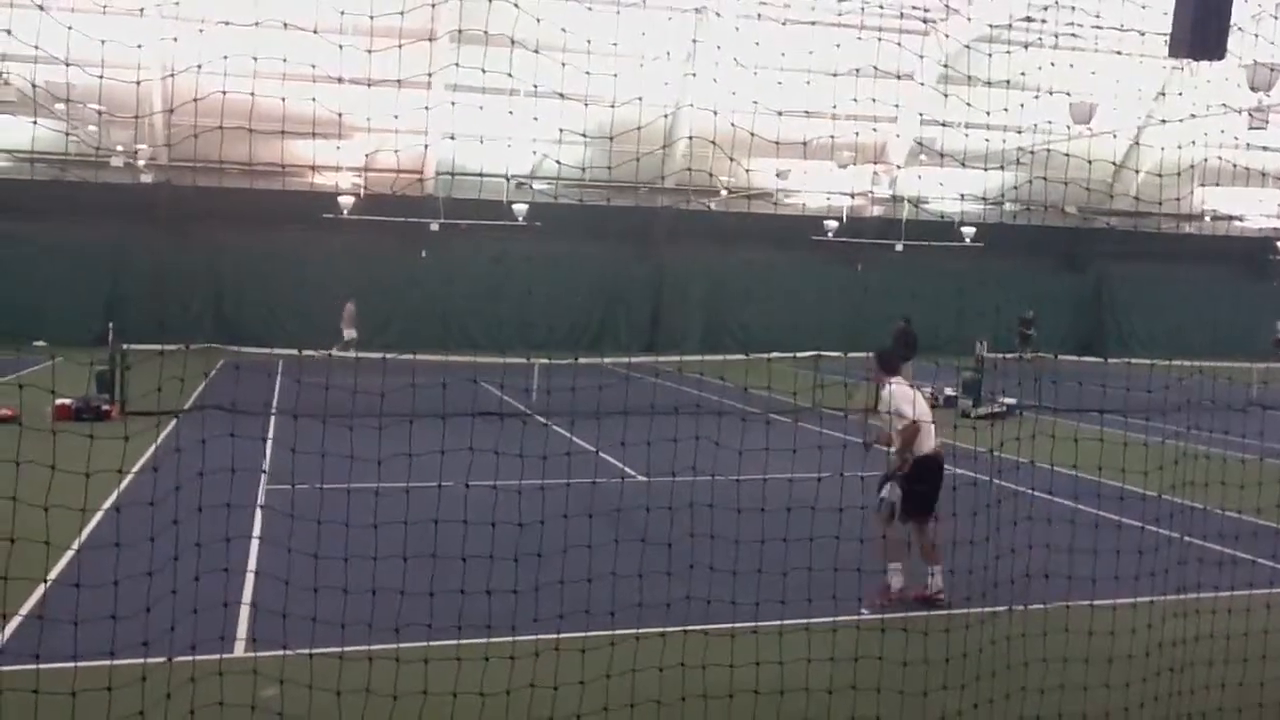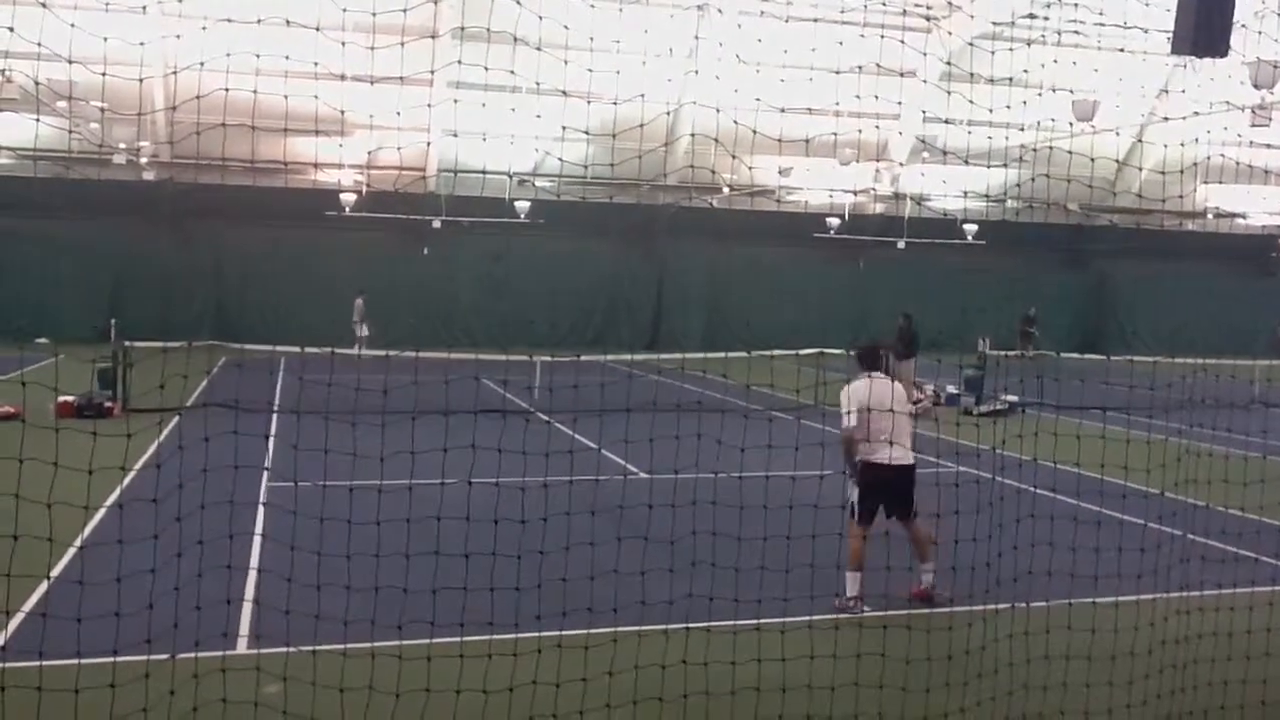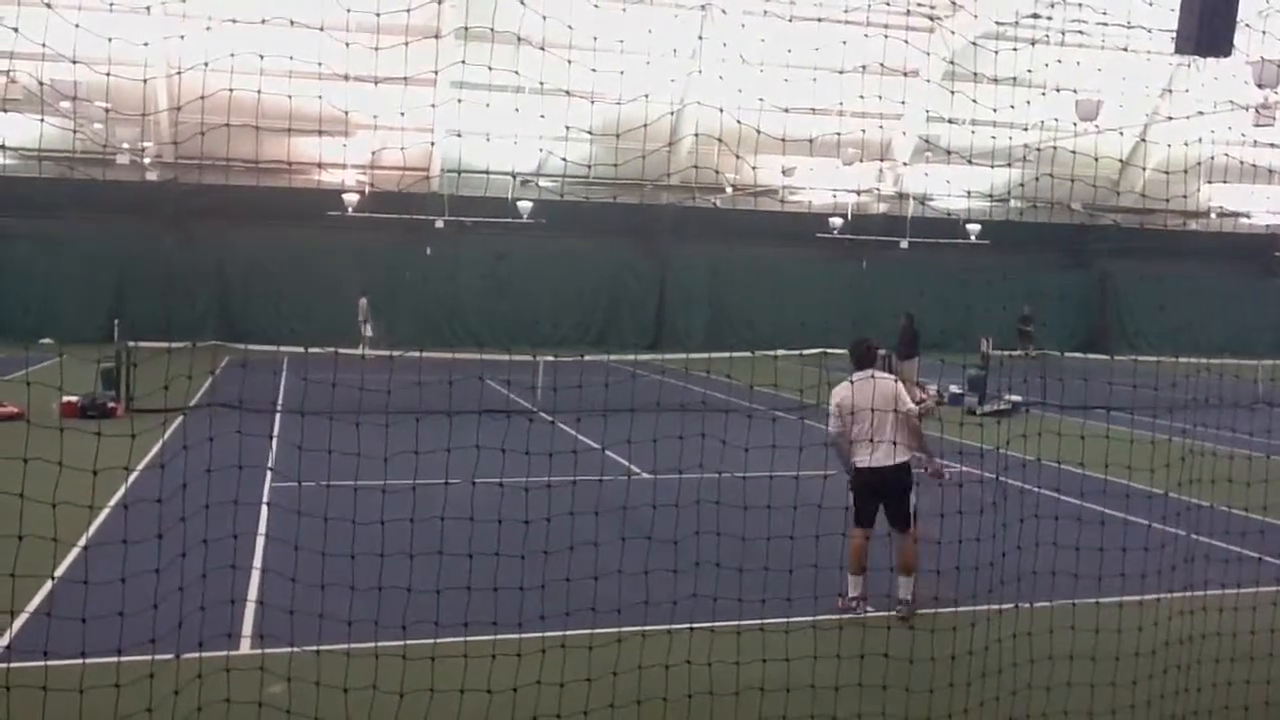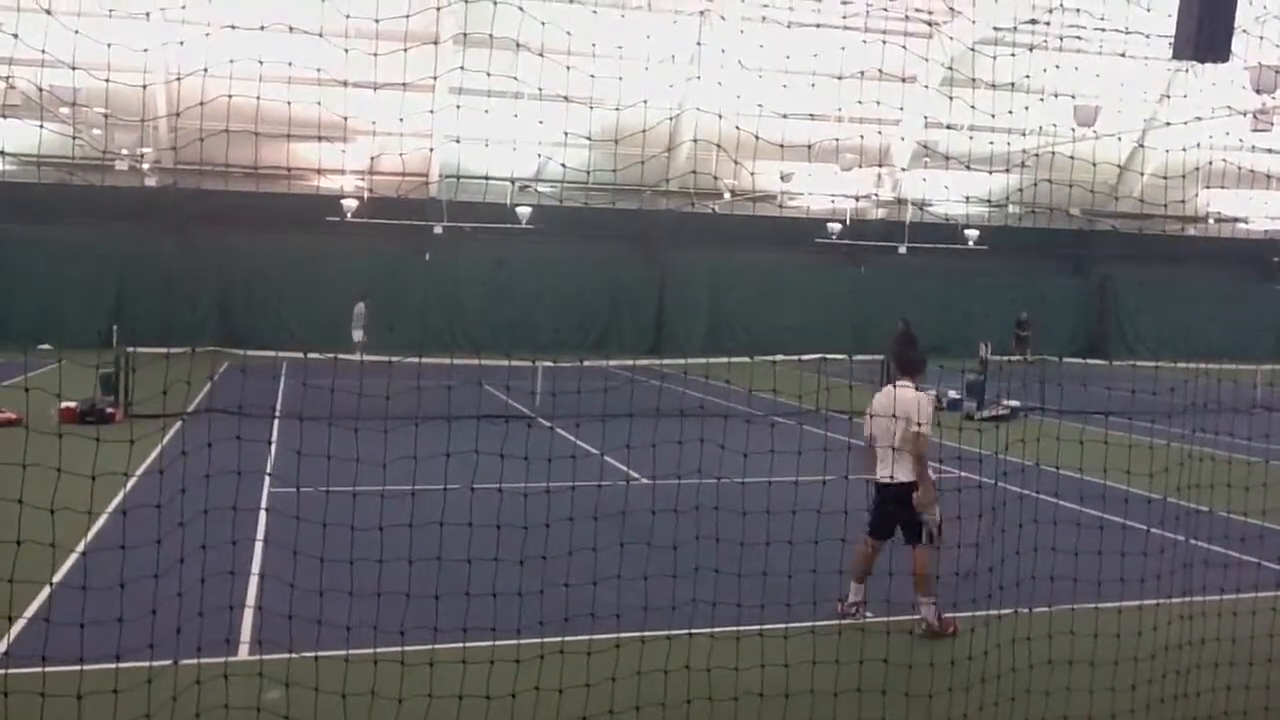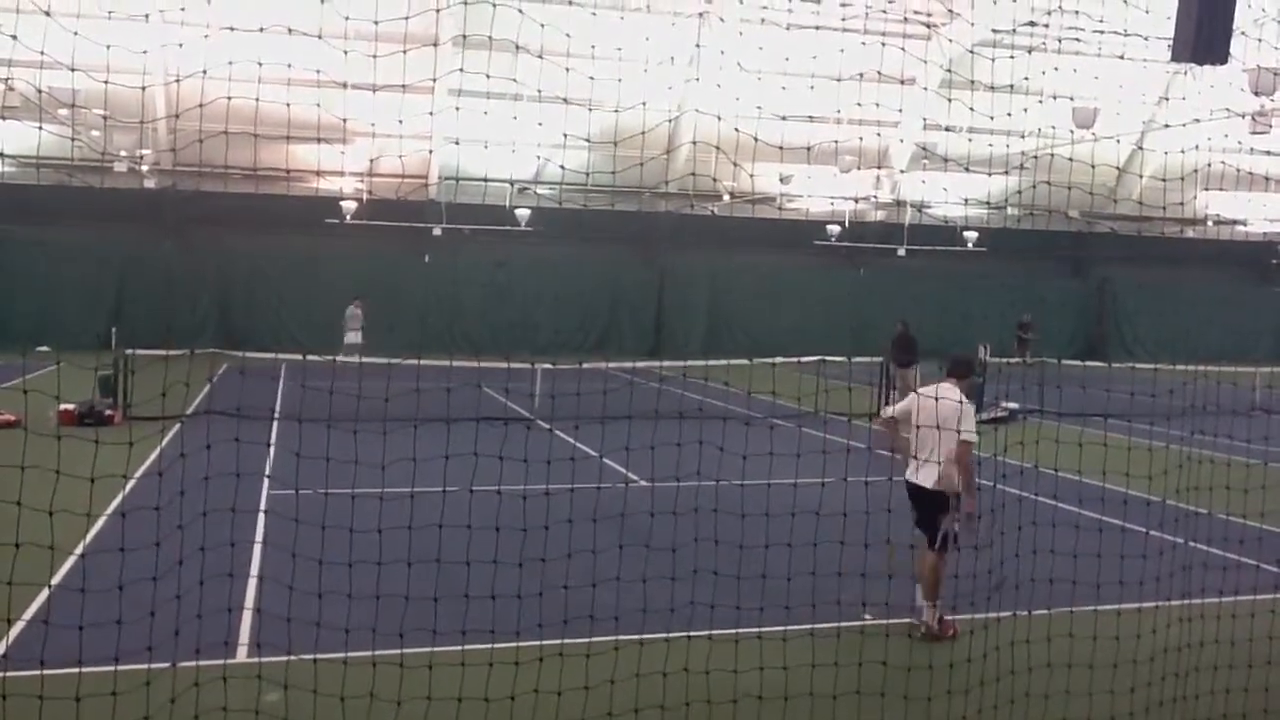
dt=0.4s
person 1, frame 1
left shoulder: (890, 391)
right shoulder: (906, 389)
left elbow: (912, 426)
left wrist: (899, 457)
right wrist: (877, 438)
left hip: (916, 463)
right hip: (933, 461)
left knee: (888, 520)
right knee: (922, 524)
left ankle: (895, 585)
right ankle: (936, 588)
person 1, frame 2
left shoulder: (853, 389)
right shoulder: (898, 387)
left elbow: (849, 434)
left wrist: (850, 463)
left hip: (871, 466)
right hip: (905, 465)
left knee: (858, 529)
right knee: (911, 523)
left ankle: (852, 597)
right ankle: (928, 583)
person 1, frame 3
left shoulder: (840, 392)
right shoulder: (893, 384)
left elbow: (837, 439)
right elbow: (913, 424)
left wrist: (850, 467)
right wrist: (930, 457)
left hip: (864, 469)
right hip: (897, 467)
left knee: (860, 532)
right knee: (906, 534)
left ankle: (854, 597)
right ankle: (905, 599)
person 1, frame 4
left shoulder: (880, 397)
right shoulder: (920, 399)
left elbow: (870, 443)
right elbow: (918, 447)
right wrist: (924, 486)
left hip: (884, 481)
right hip: (910, 483)
left knee: (872, 542)
right knee: (923, 547)
left ankle: (853, 602)
right ankle: (929, 616)
person 1, frame 5
left shoulder: (918, 395)
right shoulder: (962, 405)
left elbow: (885, 419)
right elbow: (964, 455)
left wrist: (908, 448)
right wrist: (970, 496)
left hip: (915, 480)
right hip: (942, 486)
left knee: (930, 544)
right knee: (936, 551)
left ankle: (925, 608)
right ankle: (930, 621)
